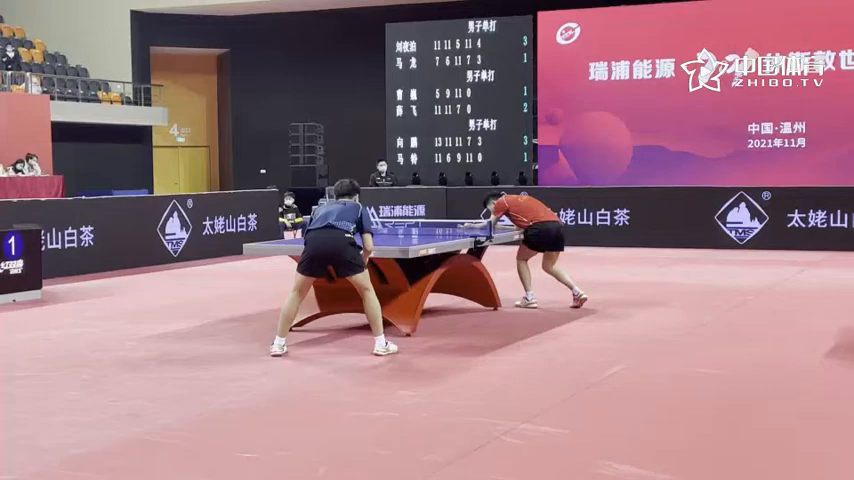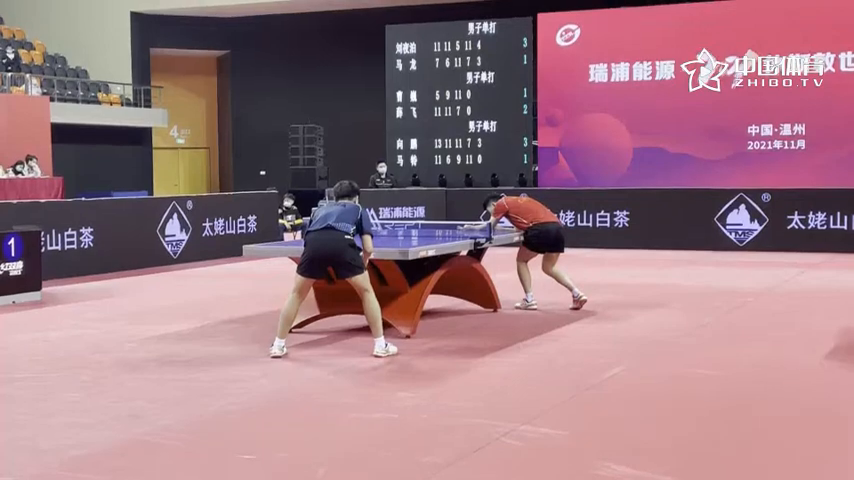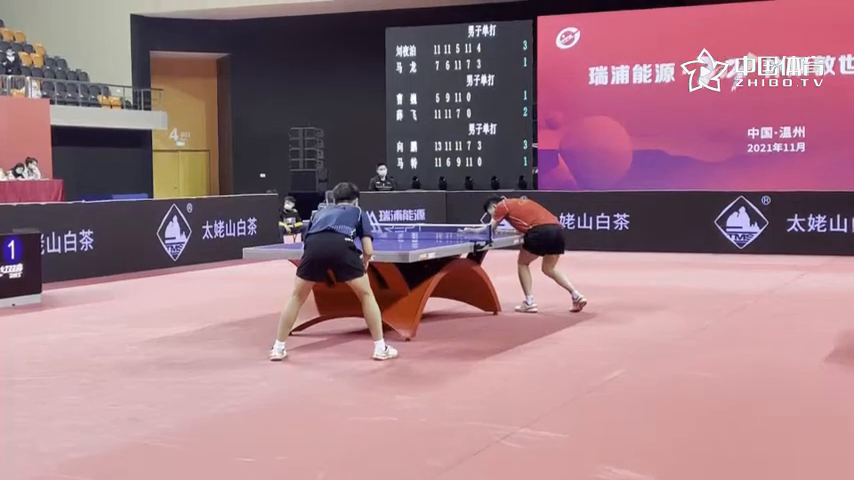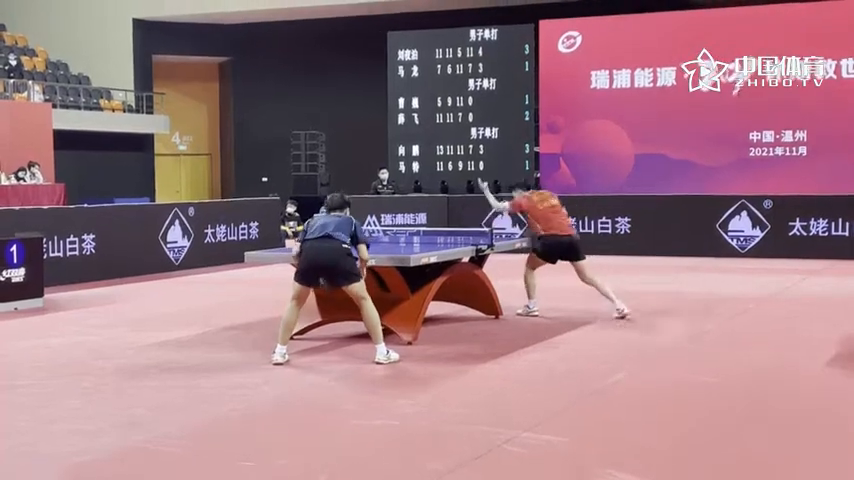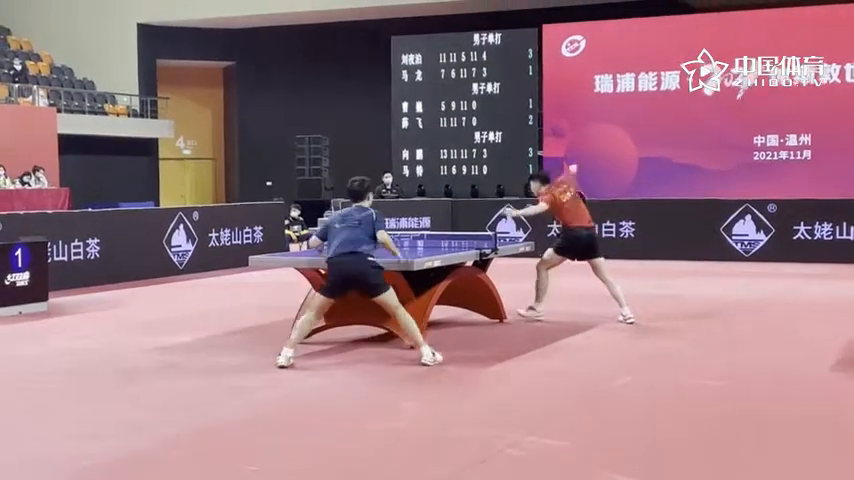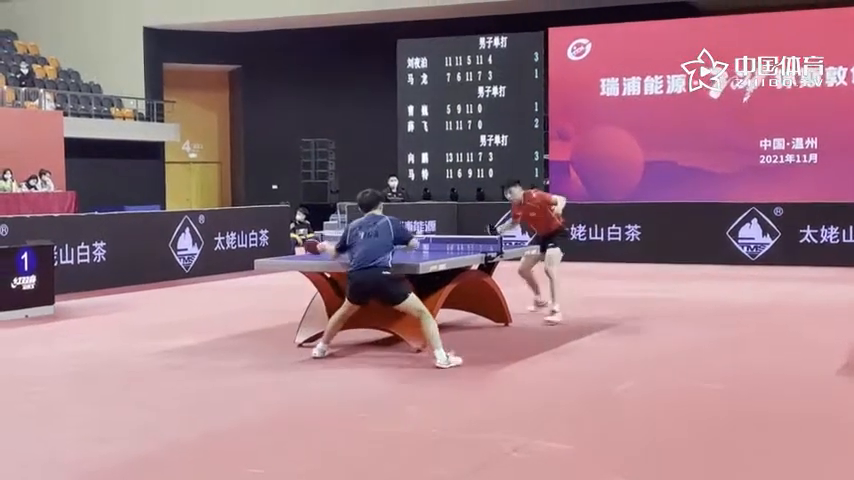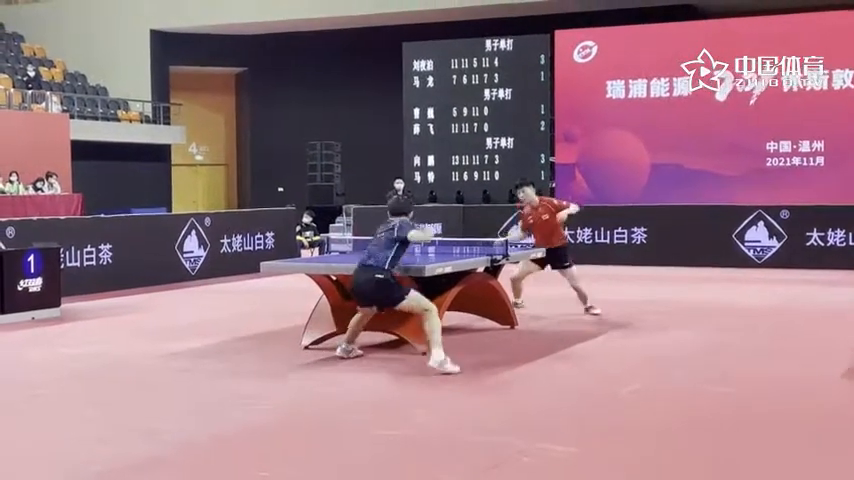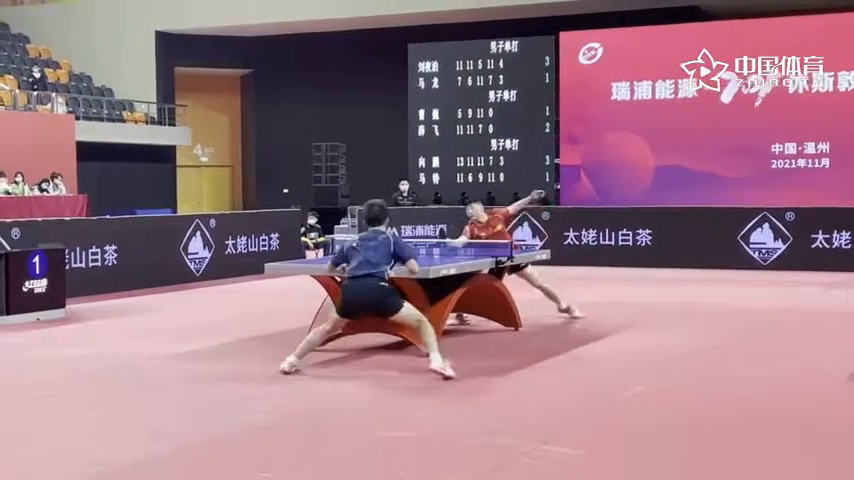
dt=0.5s
person 1, frame 1
left shoulder: (321, 208)
right shoulder: (358, 208)
left elbow: (311, 235)
right elbow: (369, 246)
left wrist: (325, 264)
right wrist: (362, 263)
left hip: (314, 241)
right hip: (342, 241)
left knee: (297, 293)
right knee: (367, 290)
left ankle: (278, 344)
right ankle: (381, 343)
person 1, frame 2
left shoulder: (321, 209)
right shoulder: (358, 210)
left elbow: (310, 237)
right elbow: (368, 248)
left wrist: (323, 266)
right wrist: (361, 265)
left hip: (314, 243)
right hip: (342, 243)
left knee: (297, 294)
right knee: (367, 292)
left ankle: (278, 345)
right ankle: (380, 345)
person 1, frame 3
left shoulder: (321, 212)
right shoulder: (358, 212)
left elbow: (308, 240)
right elbow: (368, 250)
left wrist: (323, 268)
right wrist: (362, 266)
left hip: (314, 246)
right hip: (341, 246)
left knee: (297, 297)
right knee: (366, 295)
left ankle: (278, 348)
right ankle: (381, 348)
person 1, frame 4
left shoulder: (312, 221)
right shoulder: (351, 221)
left elbow: (296, 252)
right elbow: (364, 256)
left wrist: (314, 273)
right wrist: (361, 271)
left hip: (310, 251)
right hip: (337, 252)
left knee: (295, 302)
right knee: (364, 300)
left ankle: (280, 352)
right ankle: (382, 352)
person 1, frame 5
left shoulder: (336, 216)
right shoulder: (373, 214)
left elbow: (313, 243)
right elbow: (383, 238)
left wrist: (330, 244)
right wrist: (396, 252)
left hip: (337, 268)
right hip: (364, 266)
left knee: (313, 312)
right knee: (397, 310)
left ankle: (287, 353)
right ankle: (426, 353)
person 1, frame 6
left shoulder: (352, 227)
right shoulder: (391, 222)
left elbow: (335, 252)
right elbow: (414, 244)
left wrist: (325, 246)
right wrist: (403, 240)
left hip: (357, 278)
right hip: (382, 277)
left knee: (345, 311)
right knee: (422, 313)
left ankle: (321, 347)
right ankle: (441, 356)
person 1, frame 7
left shoulder: (382, 228)
right shoulder: (404, 225)
right elbow: (413, 236)
right wrist: (427, 234)
left hip: (359, 277)
right hip: (377, 279)
left knee: (367, 312)
right knee: (429, 310)
left ankle: (346, 348)
right ankle: (438, 358)
person 1, frame 8
left shoulder: (355, 243)
right shoulder: (392, 239)
left elbow: (330, 267)
right elbow: (414, 268)
left wrist: (344, 266)
right wrist: (403, 261)
left hip: (350, 290)
right hip: (376, 290)
left knee: (330, 327)
right knee: (422, 323)
left ankle: (291, 361)
right ankle: (436, 360)
person 2, frame 1
left shoulder: (502, 202)
right shoulder: (519, 199)
left wrist: (473, 226)
left hip: (541, 228)
right hip: (556, 226)
left knee: (521, 259)
right knee: (549, 266)
left ankle: (529, 298)
right ankle: (577, 292)
person 2, frame 2
left shoulder: (501, 203)
right shoulder: (518, 201)
left elbow: (490, 227)
left hip: (541, 230)
right hip: (557, 227)
left knee: (521, 261)
right knee: (549, 267)
left ankle: (529, 300)
right ankle: (577, 293)
person 2, frame 3
left shoulder: (502, 206)
right shoulder: (519, 202)
left elbow: (490, 229)
left wrist: (473, 230)
left hip: (540, 232)
right hip: (557, 230)
left knee: (522, 264)
right knee: (548, 269)
left ankle: (530, 302)
right ankle: (576, 296)
person 2, frame 4
left shoulder: (522, 201)
right shoulder: (550, 195)
left elbow: (498, 207)
left wrist: (486, 190)
left hip: (551, 240)
right hip: (571, 238)
left knee: (530, 267)
right knee: (587, 277)
left ankle: (531, 307)
right ankle: (619, 306)
person 2, frame 5
left shoulder: (548, 194)
right shoulder: (564, 183)
left elbow: (541, 208)
right elbow: (572, 169)
left wrist: (517, 213)
left hip: (573, 234)
right hip: (590, 234)
left knee: (542, 266)
right knee: (604, 277)
left ankle: (537, 309)
right ankle: (626, 312)
person 2, frame 6
left shoulder: (535, 196)
right shoulder: (515, 206)
left elbow: (561, 199)
right elbow: (514, 222)
left wrist: (559, 207)
right wrist: (500, 229)
left hip: (555, 234)
right hip: (542, 236)
left knee: (549, 269)
right knee: (523, 270)
left ankle: (555, 309)
right ankle: (539, 299)
person 2, frame 7
left shoulder: (550, 203)
right shoulder: (525, 213)
left elbow: (575, 207)
right elbow: (523, 234)
left wrist: (565, 212)
left hip: (558, 250)
left knee: (575, 285)
right knee: (515, 278)
left ankle: (587, 305)
right ankle: (518, 302)
person 2, frame 8
left shoulder: (497, 215)
right shoulder: (471, 228)
left elbow: (513, 208)
right elbow: (461, 241)
left wrist: (531, 197)
left knee: (539, 284)
left ankle: (563, 306)
right ankle: (461, 315)
